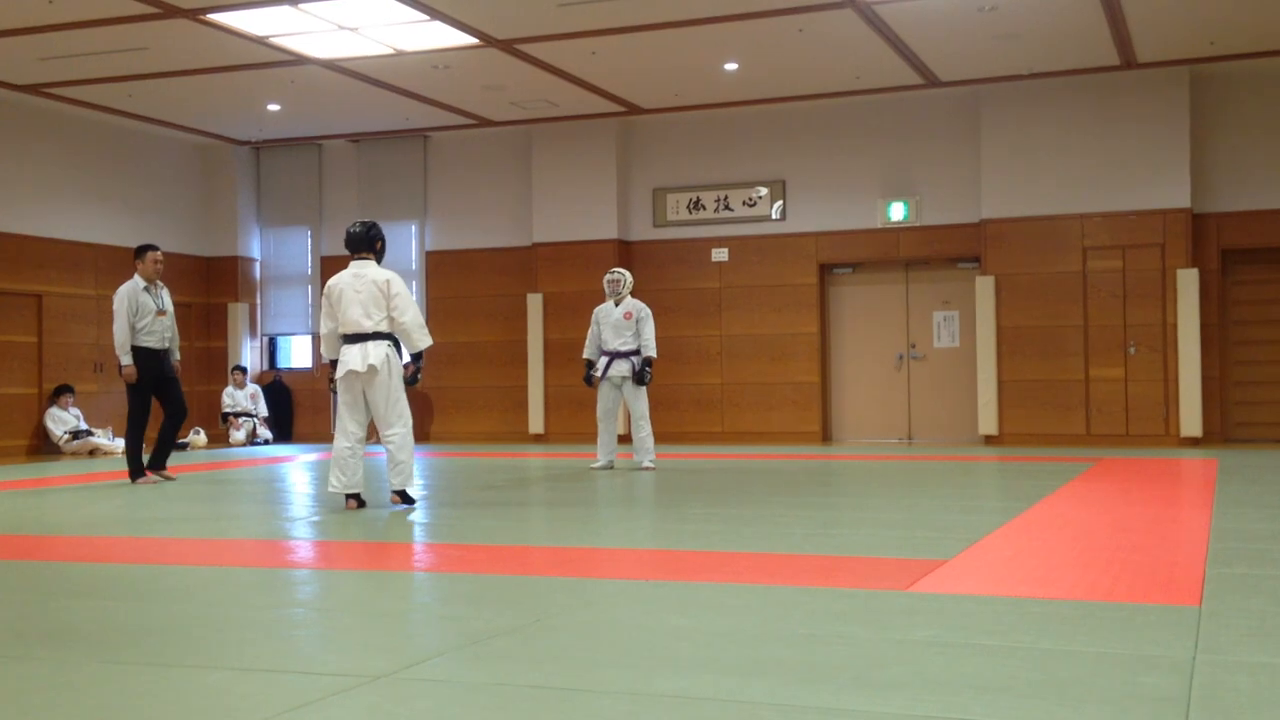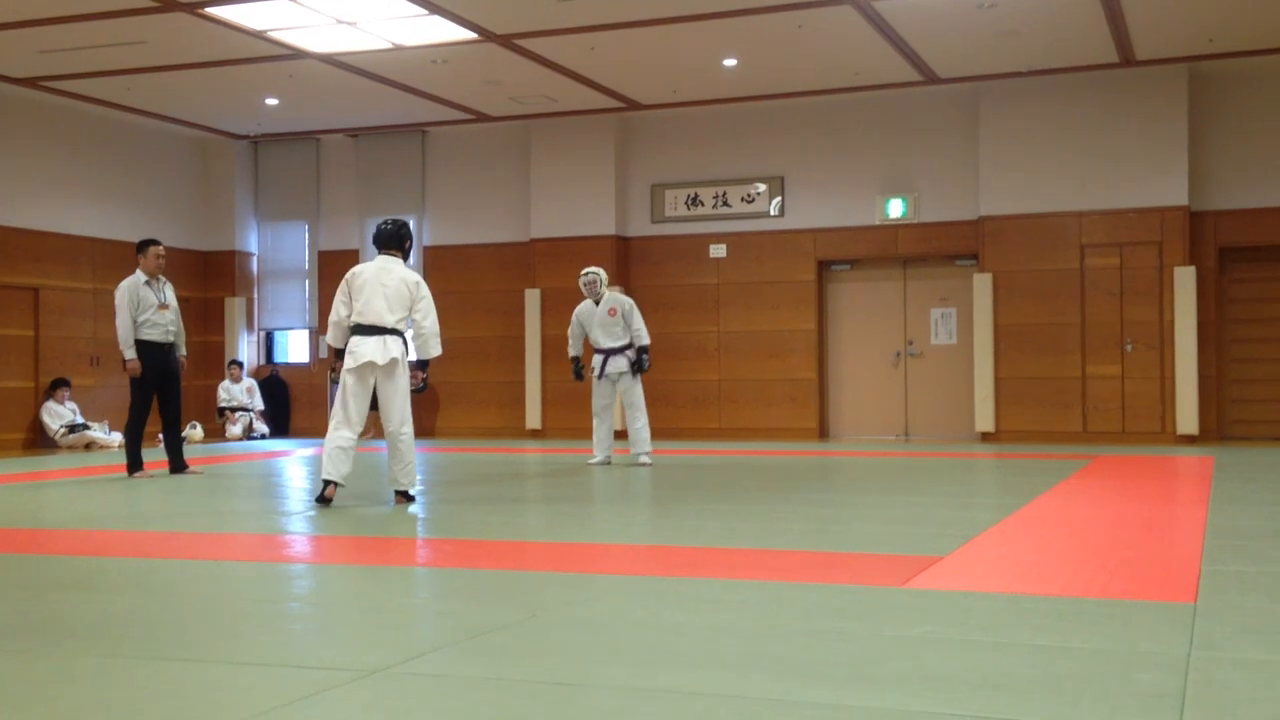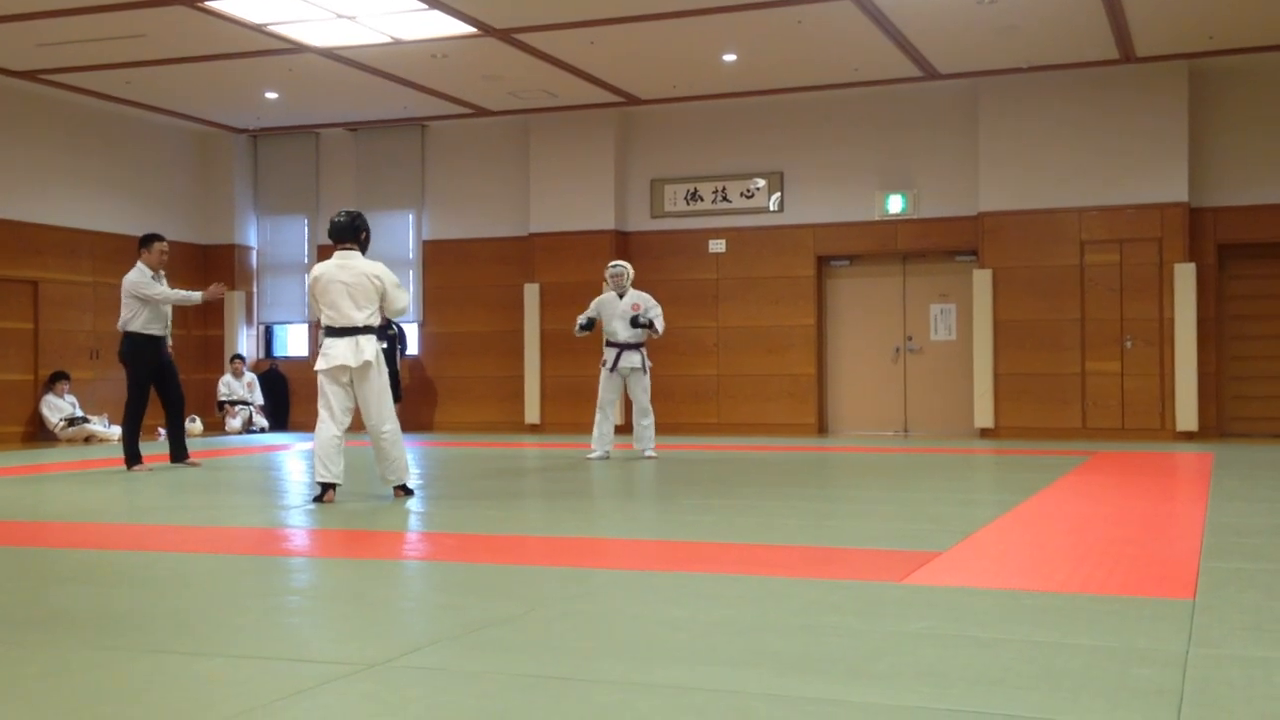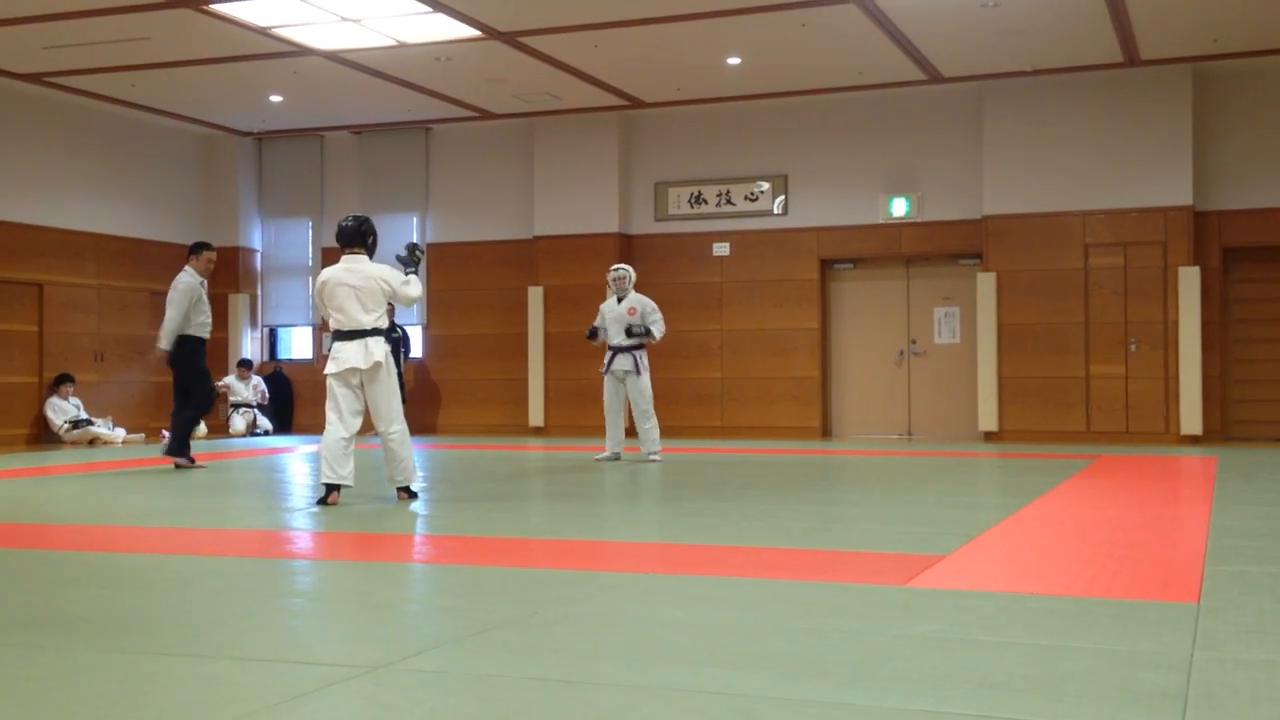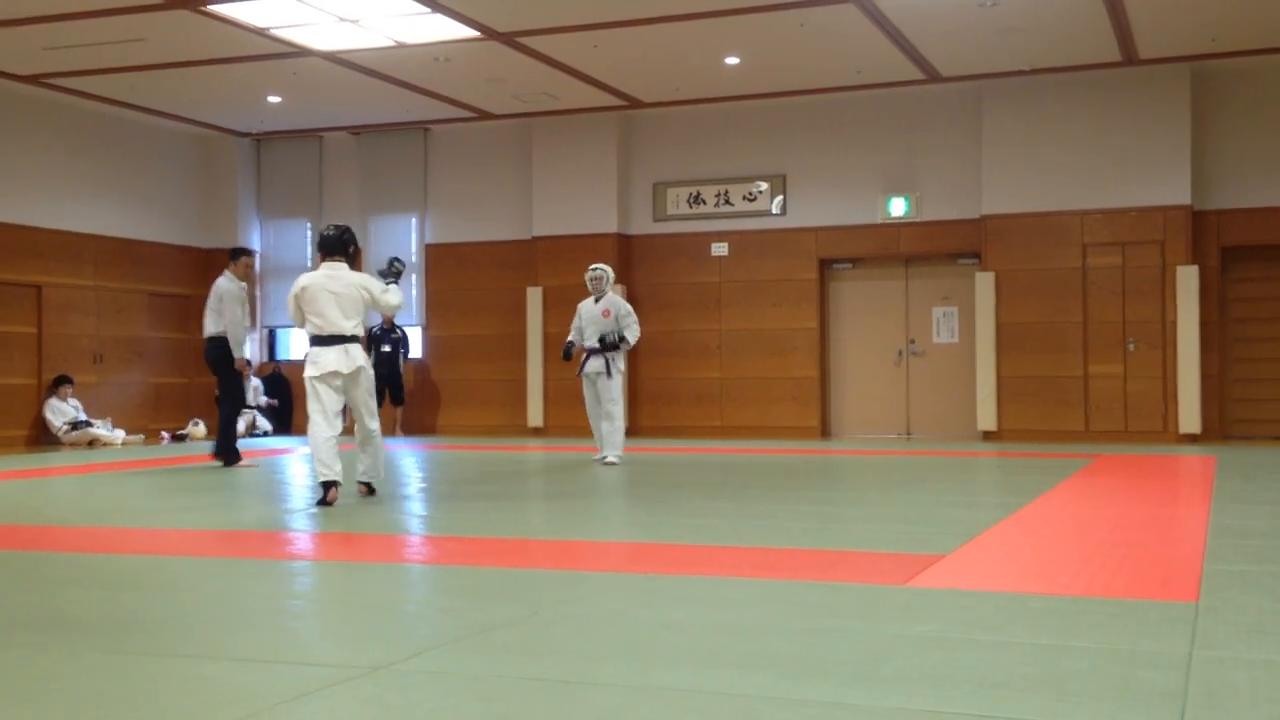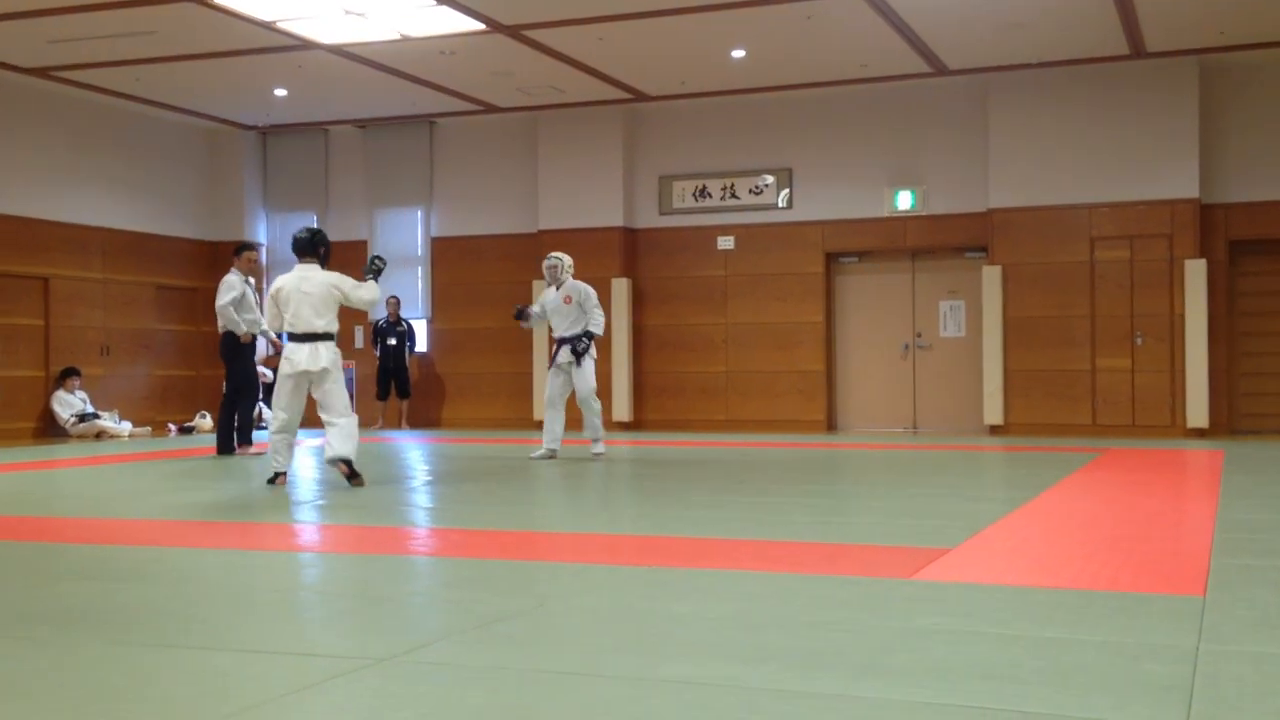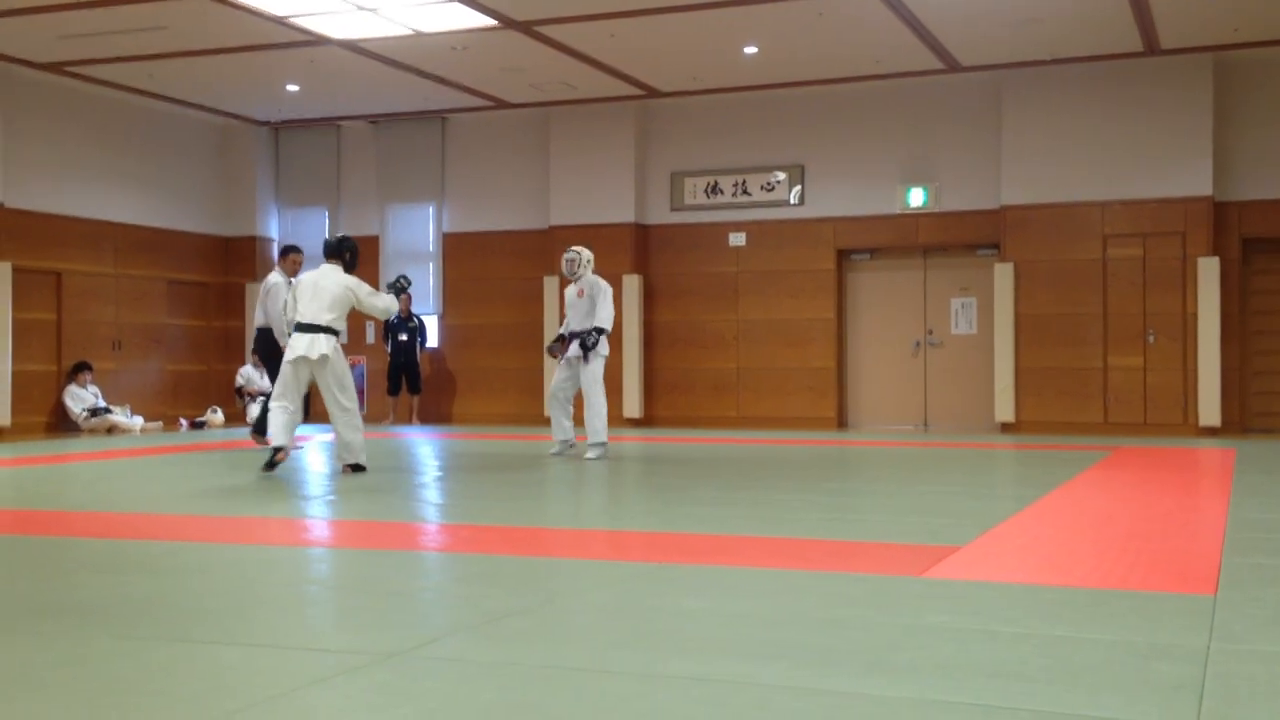
dt=0.7s
person 1, frame 1
left shoulder: (334, 283)
right shoulder: (388, 278)
left elbow: (328, 330)
right elbow: (408, 321)
left wrist: (333, 365)
right wrist: (416, 358)
left hip: (349, 356)
right hip: (380, 355)
left knee: (348, 429)
right knee: (397, 424)
left ankle: (351, 493)
right ankle: (399, 488)
person 1, frame 2
left shoulder: (356, 273)
right shoulder: (413, 279)
left elbow: (338, 318)
right elbow: (426, 326)
left wrist: (338, 354)
right wrist: (422, 364)
left hip: (358, 348)
right hip: (392, 351)
left knee: (345, 421)
right knee: (399, 424)
left ankle: (330, 483)
right ankle: (402, 489)
person 1, frame 3
left shoulder: (318, 272)
right shoulder: (376, 270)
right elbow: (400, 306)
left hip: (332, 348)
right hip: (366, 348)
left knee: (330, 420)
right knee: (382, 419)
left ankle: (327, 486)
right ankle: (399, 482)
person 1, frame 4
left shoulder: (326, 276)
right shoulder: (382, 273)
right elbow: (411, 294)
right wrist: (411, 268)
left hip: (342, 352)
right hip: (375, 350)
left knee: (338, 422)
right knee: (390, 421)
left ankle: (333, 487)
right ankle: (403, 484)
person 1, frame 5
left shoulder: (304, 282)
right shoulder: (362, 281)
left elbow: (297, 319)
right elbow: (392, 304)
right wrist: (392, 280)
left hip: (320, 356)
right hip: (352, 355)
left knee: (323, 424)
right knee: (368, 421)
left ankle: (329, 484)
right ankle: (366, 479)
person 1, frame 6
left shoulder: (280, 284)
right shoulder: (334, 281)
left elbow: (273, 323)
right elbow: (369, 298)
right wrist: (372, 277)
left hip: (294, 354)
right hip: (324, 353)
left knee: (283, 417)
right knee: (340, 415)
left ankle: (279, 472)
right ankle: (344, 460)
person 1, frame 7
left shoulder: (304, 278)
right shoulder: (350, 283)
left elbow: (290, 314)
right elbow: (384, 308)
right wrist: (394, 293)
left hip: (298, 343)
right hip: (326, 346)
left knee: (283, 401)
right knee: (344, 406)
left ankle: (279, 447)
right ankle: (351, 460)
person 2, frame 1
left shoulder: (163, 291)
right shoulder: (127, 291)
right elbow: (122, 330)
left wrist: (175, 357)
right wrist: (126, 363)
left hip: (161, 358)
right hip: (141, 358)
left knee: (177, 410)
right knee: (138, 417)
left ankle: (157, 464)
right ankle: (137, 472)
person 2, frame 2
left shoulder: (167, 287)
right shoulder: (129, 286)
left elbow: (177, 321)
right elbow: (125, 324)
left wrist: (181, 352)
right wrist: (130, 357)
left hip: (167, 353)
right hip: (145, 353)
left knee: (172, 411)
right knee: (140, 411)
left ankle: (178, 463)
right ankle: (135, 466)
person 2, frame 3
left shoulder: (158, 277)
right shoulder: (134, 280)
right elbow: (167, 296)
left wrist: (167, 342)
right wrist: (203, 296)
left hip: (157, 345)
right hip: (138, 346)
left knee: (174, 399)
right knee: (137, 404)
left ankle: (179, 453)
right ankle: (133, 459)
person 2, frame 4
left shoulder: (194, 283)
right shoulder: (188, 282)
right elbow: (175, 316)
right wrist: (164, 346)
left hip: (188, 348)
right hip: (187, 347)
left knee: (185, 402)
right knee: (203, 399)
left ankle: (181, 454)
right ankle: (176, 448)
person 2, frame 5
left shoulder: (226, 284)
right shoulder: (231, 288)
right elbow: (234, 323)
left wrist: (236, 354)
right wrist: (239, 356)
left hip: (217, 346)
right hip: (224, 348)
left knee: (231, 401)
right knee: (232, 402)
left ankle: (223, 450)
right ankle: (230, 456)
person 2, frame 6
left shoulder: (247, 283)
right shoulder: (232, 281)
left elbow: (256, 317)
right elbow: (223, 307)
left wrist: (271, 336)
right wrist: (242, 330)
left hip: (243, 343)
right hip: (236, 342)
left knee: (233, 395)
right knee: (250, 391)
left ankle: (225, 445)
right ankle: (243, 442)
person 2, frame 7
left shoulder: (283, 281)
right shoulder: (277, 282)
right elbow: (276, 315)
left wrist: (283, 342)
right wrist: (284, 343)
left hip: (270, 339)
right hip: (271, 340)
left ankle: (260, 429)
person 3, frame 1
left shoulder: (639, 308)
right shoulder: (600, 311)
left elbow: (648, 339)
right elbow: (592, 341)
left wrist: (647, 366)
right wrist: (589, 367)
left hip: (630, 365)
right hip: (607, 366)
left knee: (639, 413)
right knee: (605, 414)
left ankle: (647, 458)
right ankle: (606, 458)
person 3, frame 2
left shoulder: (622, 301)
right shoulder: (580, 311)
left elbow: (638, 328)
right elbow: (575, 338)
left wrist: (643, 353)
right wrist: (575, 362)
left hip: (625, 360)
right hip: (601, 363)
left knee: (635, 406)
right knee: (601, 409)
left ankle: (642, 452)
right ankle: (602, 454)
person 3, frame 3
left shoulder: (644, 299)
right shoulder: (602, 301)
left elbow: (659, 325)
right elbow: (583, 320)
left wrist: (647, 323)
right wrist: (583, 325)
left hip: (636, 356)
right hip: (612, 356)
left knee: (642, 403)
right knee: (605, 403)
left ankle: (647, 447)
right ankle: (601, 448)
person 3, frame 4
left shoulder: (643, 302)
right shoulder: (606, 306)
left elbow: (659, 327)
right elbow: (601, 335)
left wrist: (643, 330)
right wrist: (594, 333)
left hip: (635, 359)
right hip: (613, 359)
left knee: (642, 406)
right knee: (612, 406)
left ankle: (652, 450)
right ankle: (614, 449)
person 3, frame 5
left shoulder: (619, 304)
right shoulder: (583, 306)
left elbow: (633, 330)
right elbow: (577, 332)
left wrist: (617, 339)
right wrist: (570, 346)
left hip: (610, 361)
right hip: (589, 362)
left knee: (611, 407)
right knee: (594, 409)
left ankle: (612, 453)
right ankle: (604, 449)
person 3, frame 6
left shoulder: (581, 288)
right shoulder: (547, 295)
left elbow: (596, 315)
right elbow: (535, 314)
left wrist: (588, 338)
right wrist: (523, 313)
left hip: (582, 348)
right hip: (560, 351)
left knee: (585, 394)
right knee: (553, 399)
left ankle: (597, 439)
right ankle: (550, 446)
person 3, frame 7
left shoulder: (596, 284)
right shoulder: (569, 290)
left elbow: (606, 311)
left wrist: (596, 334)
right wrist: (560, 339)
left hip: (592, 346)
right hip: (573, 347)
left knee: (593, 392)
right knee: (558, 391)
left ankle: (598, 443)
right ankle: (565, 439)
